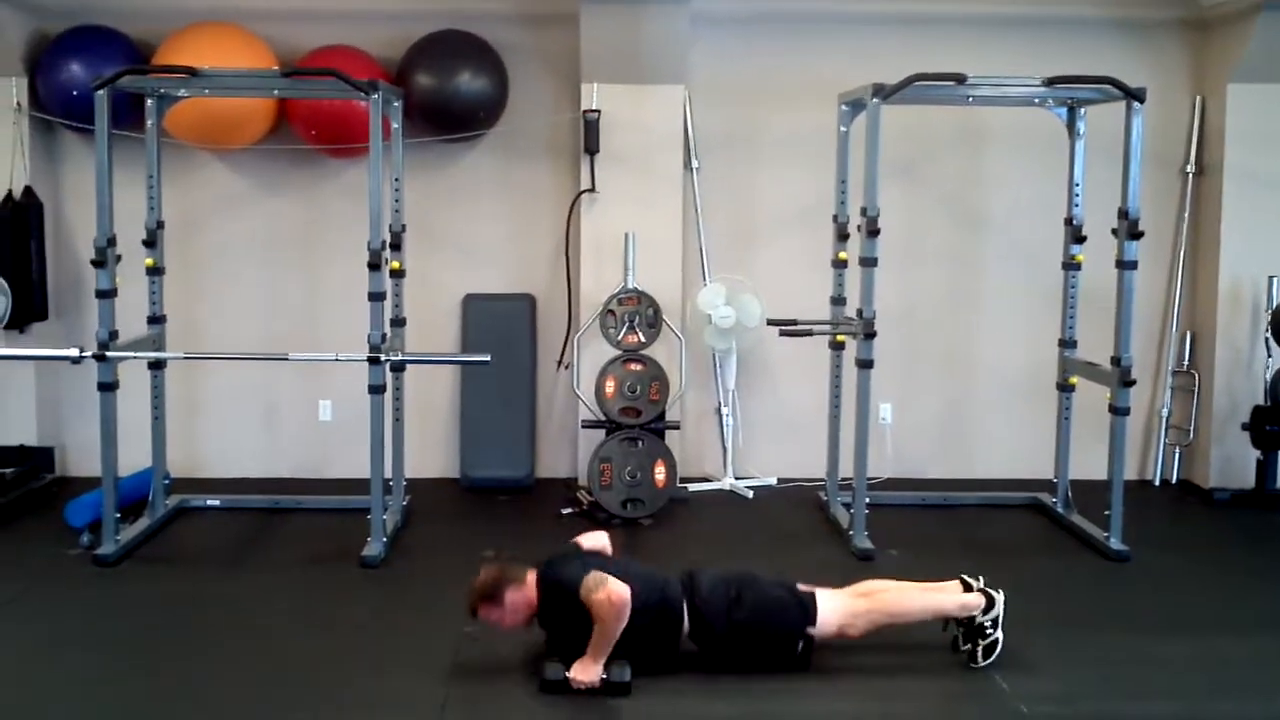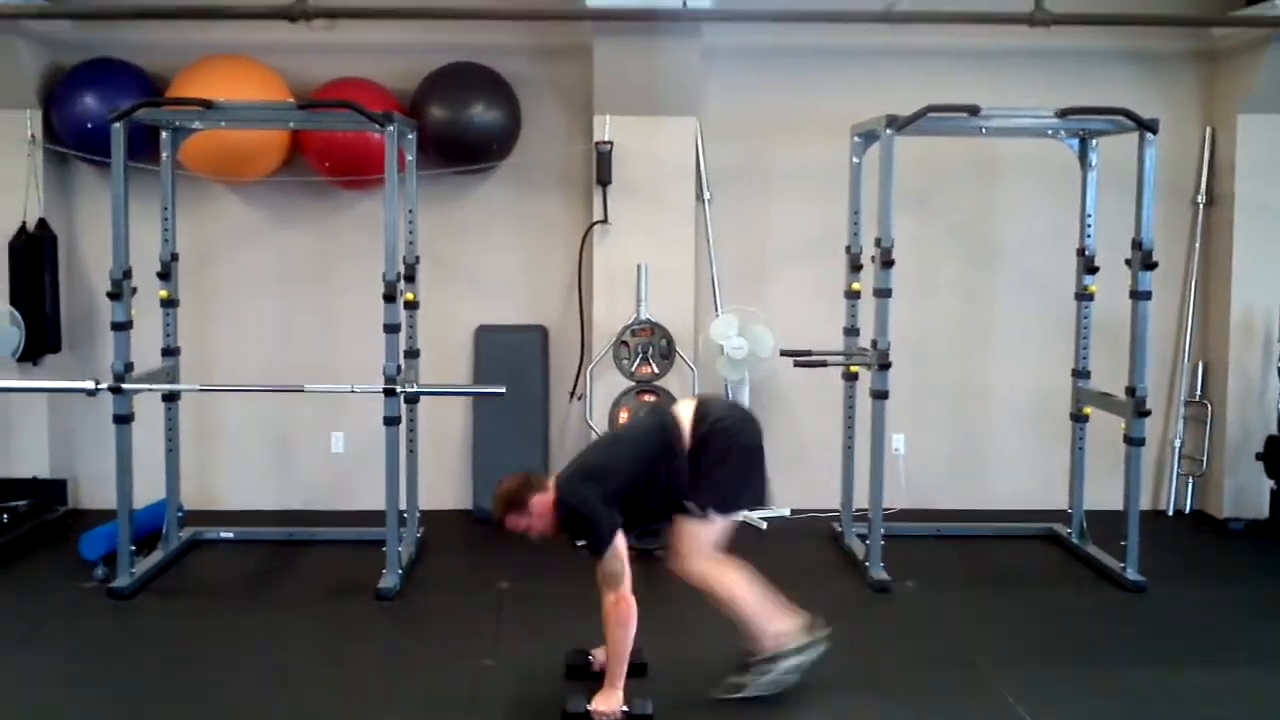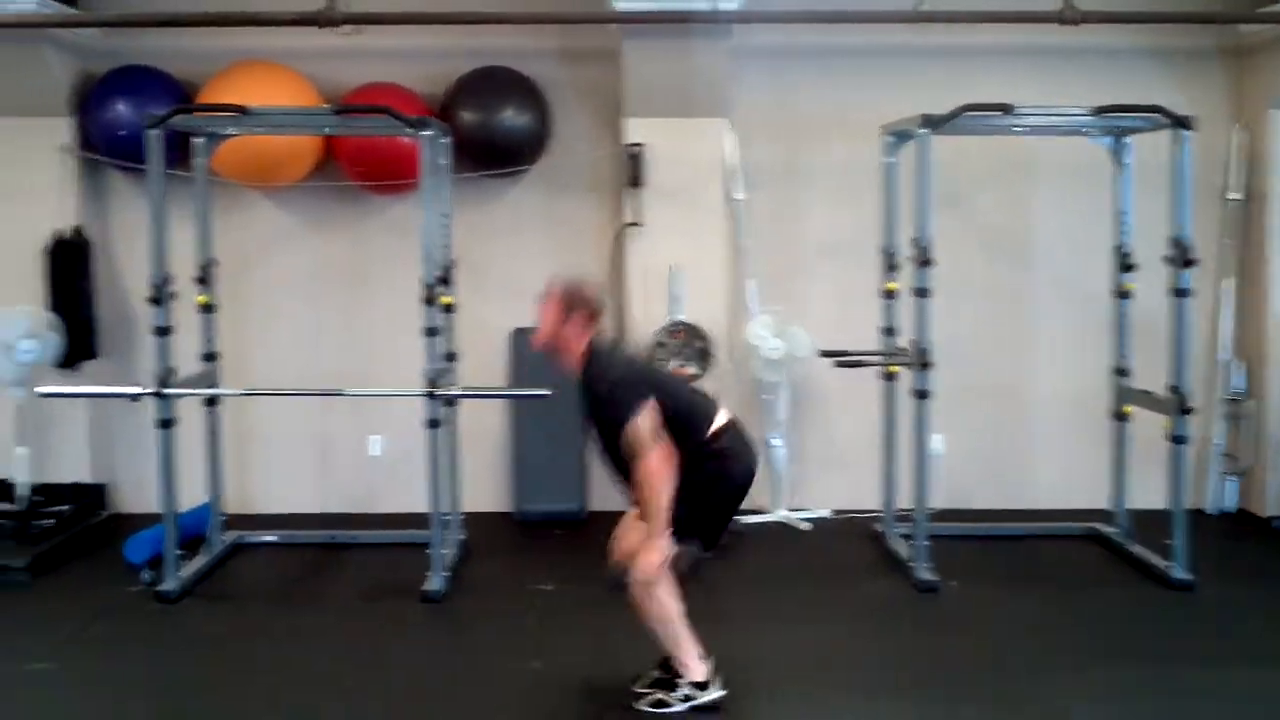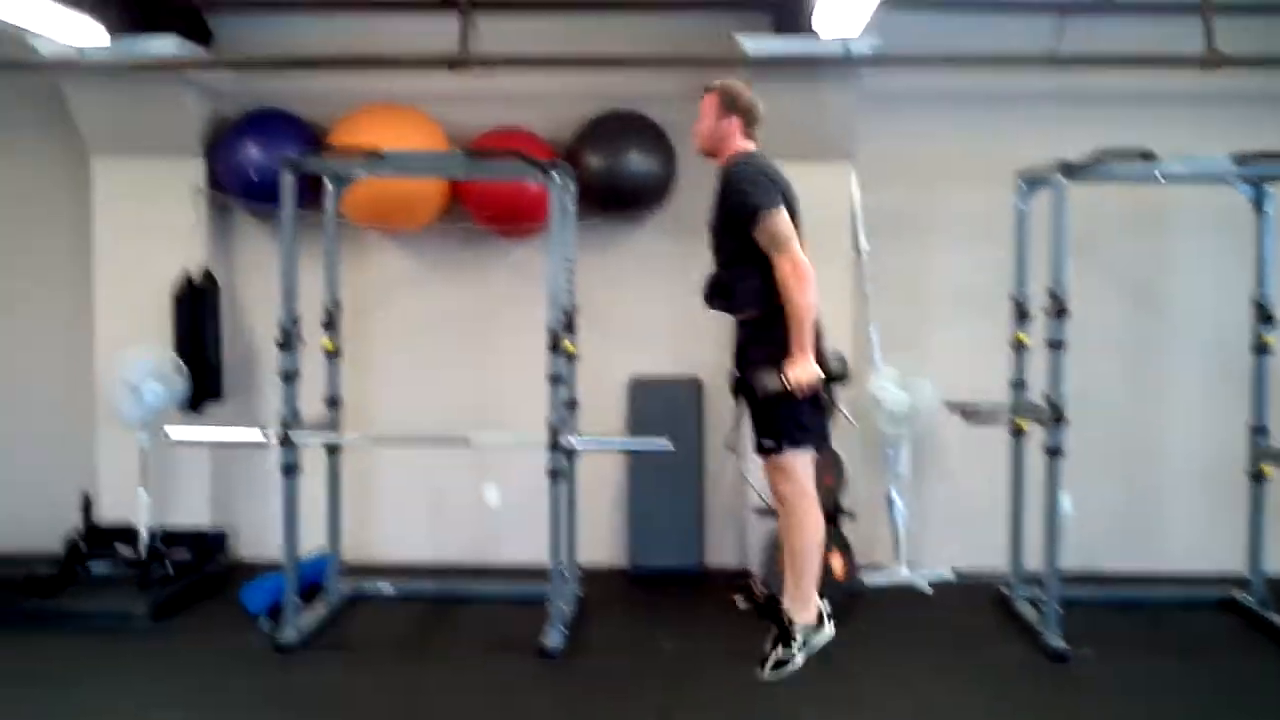
dt=0.4s
person 1, frame 1
left shoulder: (558, 581)
right shoulder: (558, 566)
left elbow: (616, 597)
right elbow: (600, 540)
left wrist: (593, 659)
right wrist: (595, 626)
left hip: (714, 611)
right hip: (706, 593)
left knee: (847, 618)
right knee: (841, 602)
left ankle: (976, 606)
right ankle: (962, 591)
person 1, frame 2
left shoulder: (584, 504)
right shoulder: (579, 487)
left elbow: (618, 595)
right elbow: (614, 581)
left wrist: (613, 688)
right wrist: (616, 647)
left hip: (716, 435)
right hip: (703, 430)
left knee: (692, 563)
right knee: (689, 558)
left ankle: (788, 640)
right ankle: (781, 634)
person 1, frame 3
left shoulder: (605, 377)
right shoulder: (599, 367)
left elbow: (655, 459)
right elbow: (647, 452)
left wrist: (653, 539)
right wrist: (636, 527)
left hip: (720, 460)
right hip: (708, 454)
left knee: (640, 560)
right knee: (626, 549)
left ankle: (696, 677)
right ankle: (689, 662)
person 1, frame 4
left shoulder: (743, 175)
right shoulder: (750, 175)
left elbow: (791, 260)
left wrist: (802, 355)
left hip: (777, 340)
right hip: (771, 338)
left knee: (791, 476)
right knee: (788, 477)
left ankle: (804, 616)
right ankle: (802, 606)
